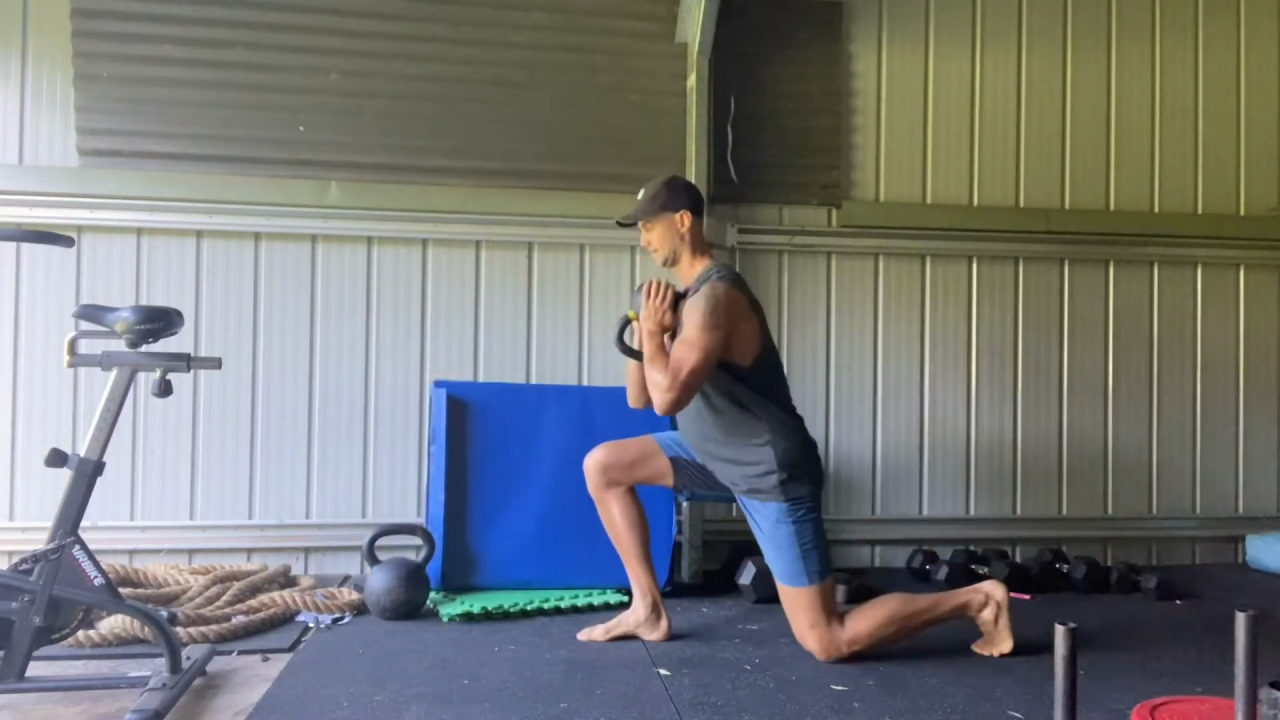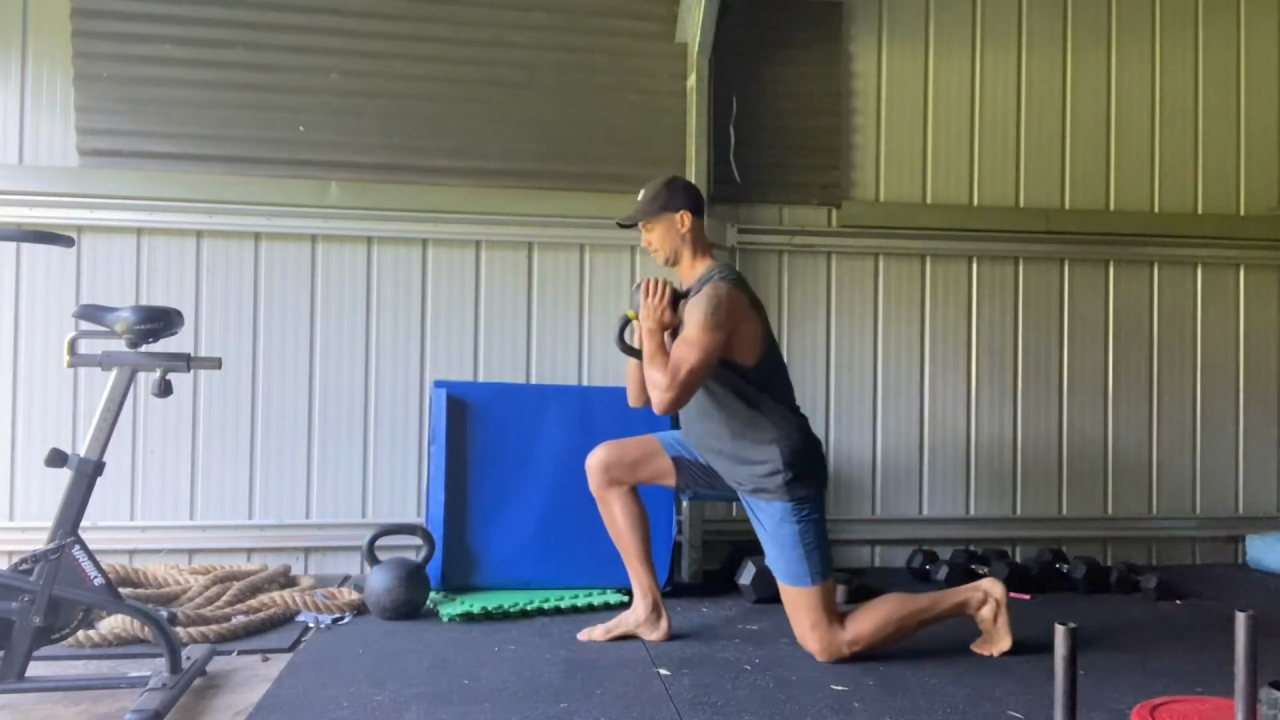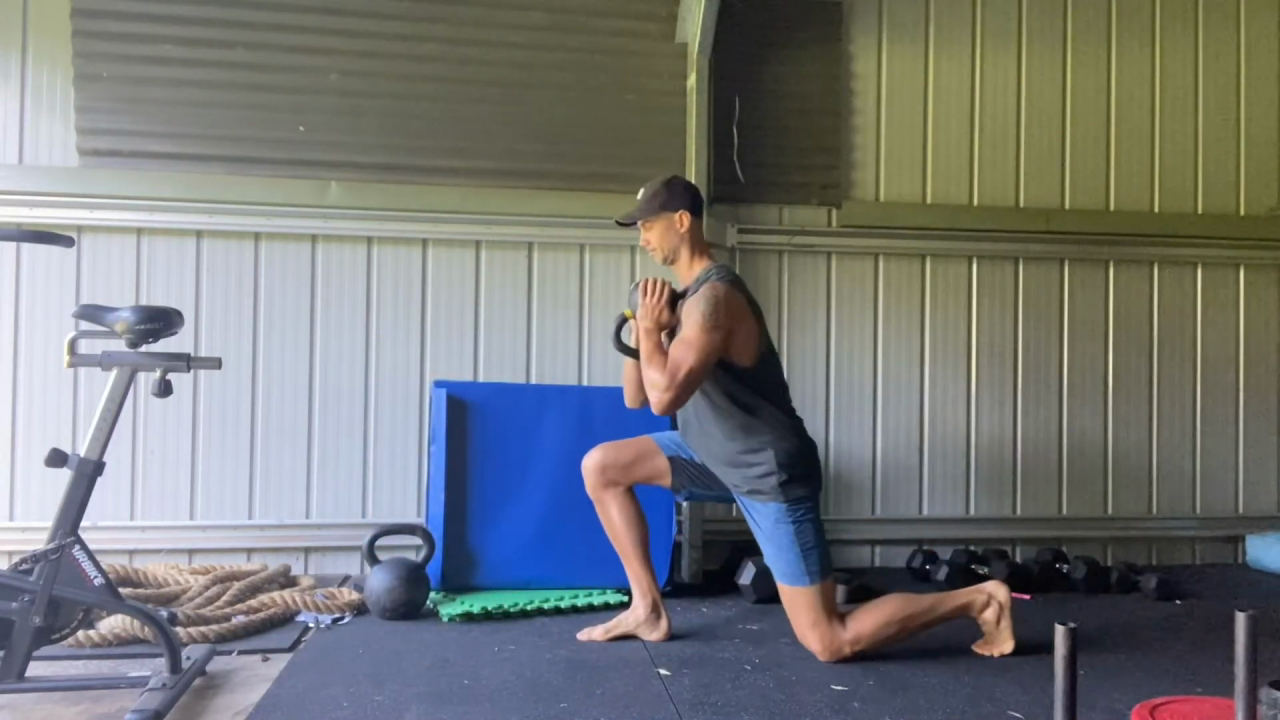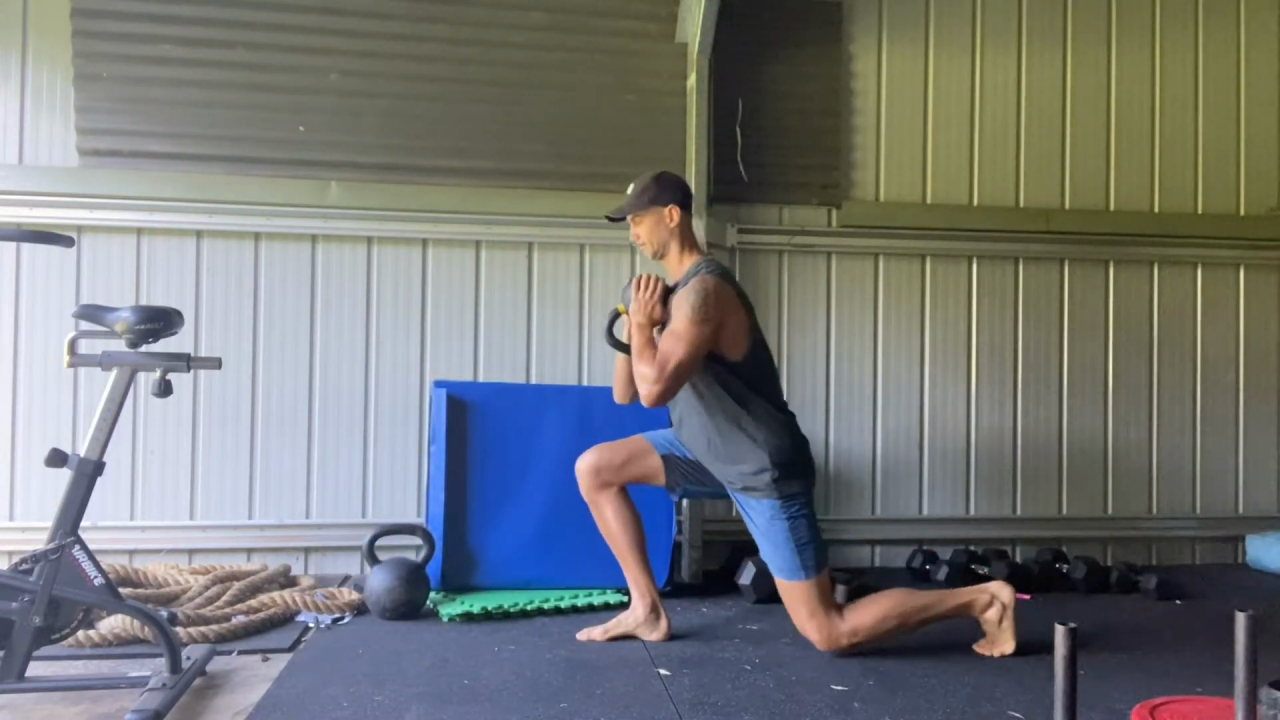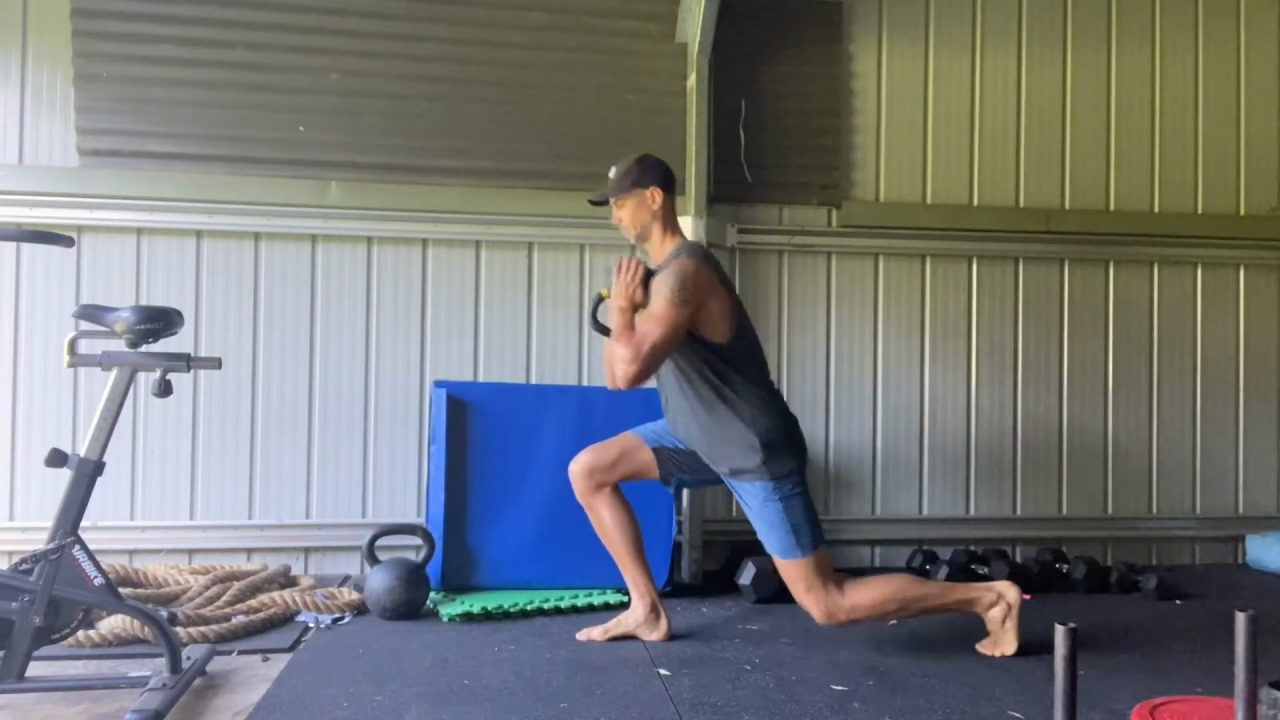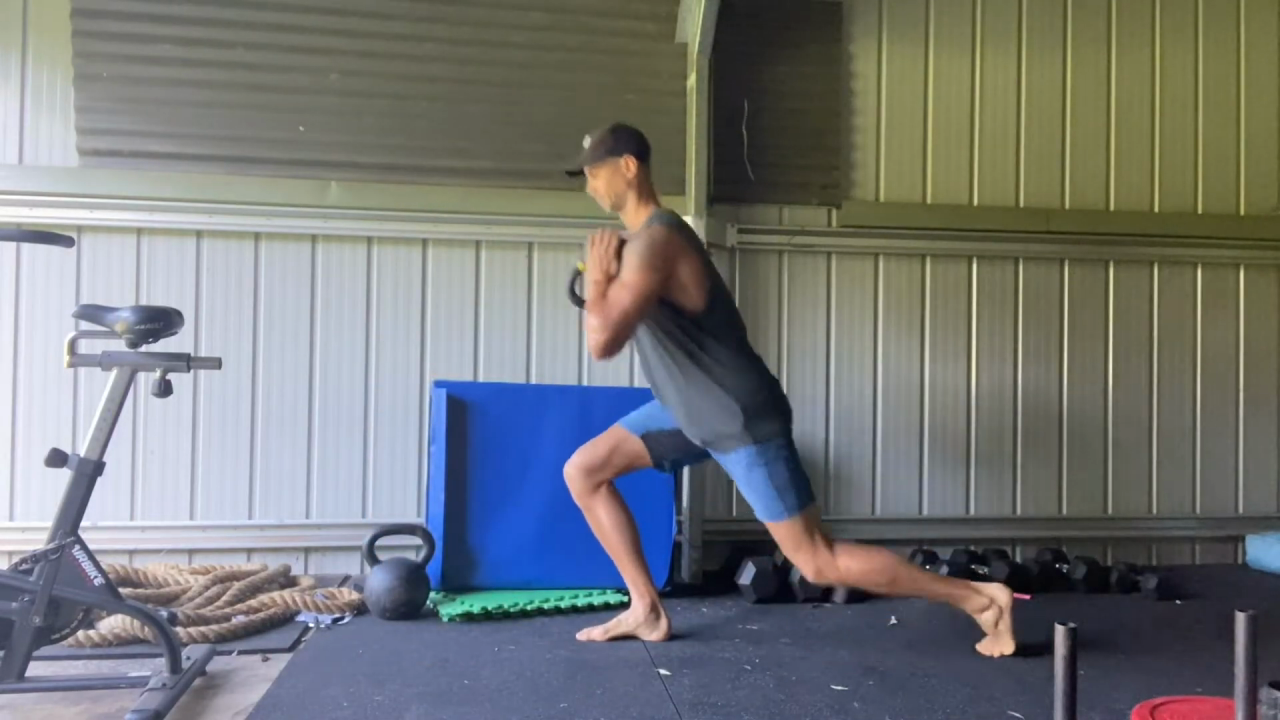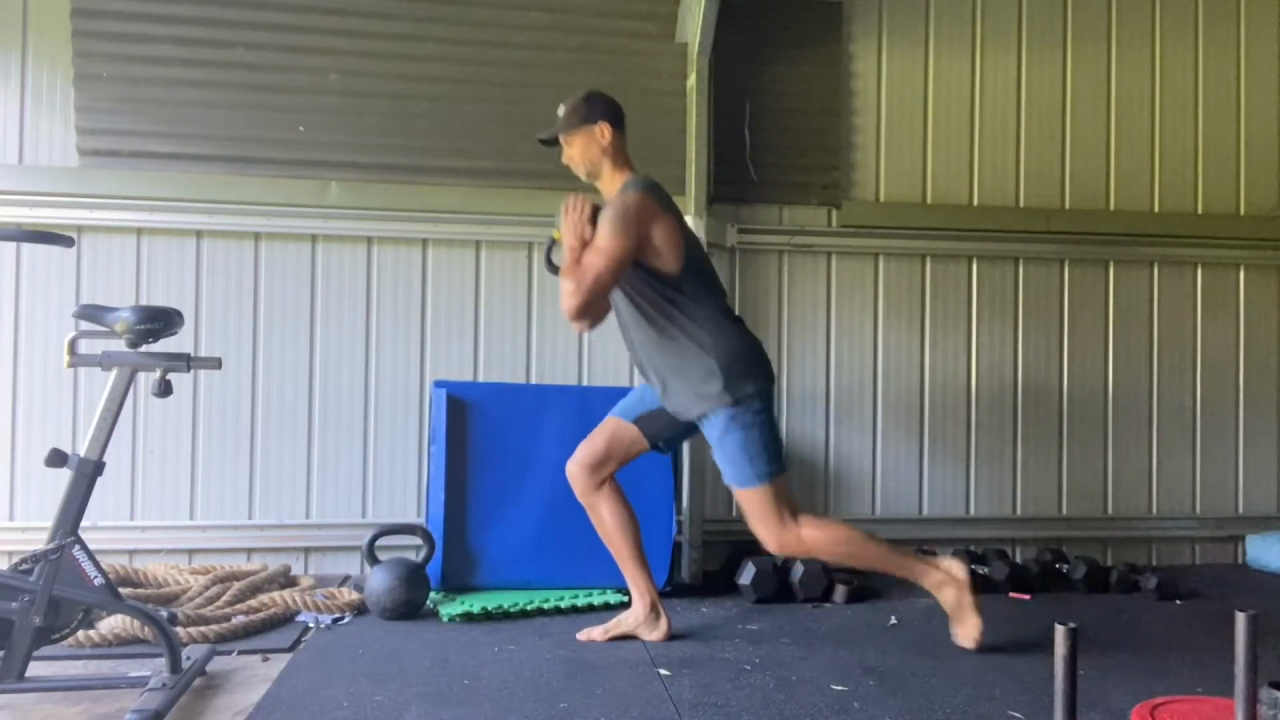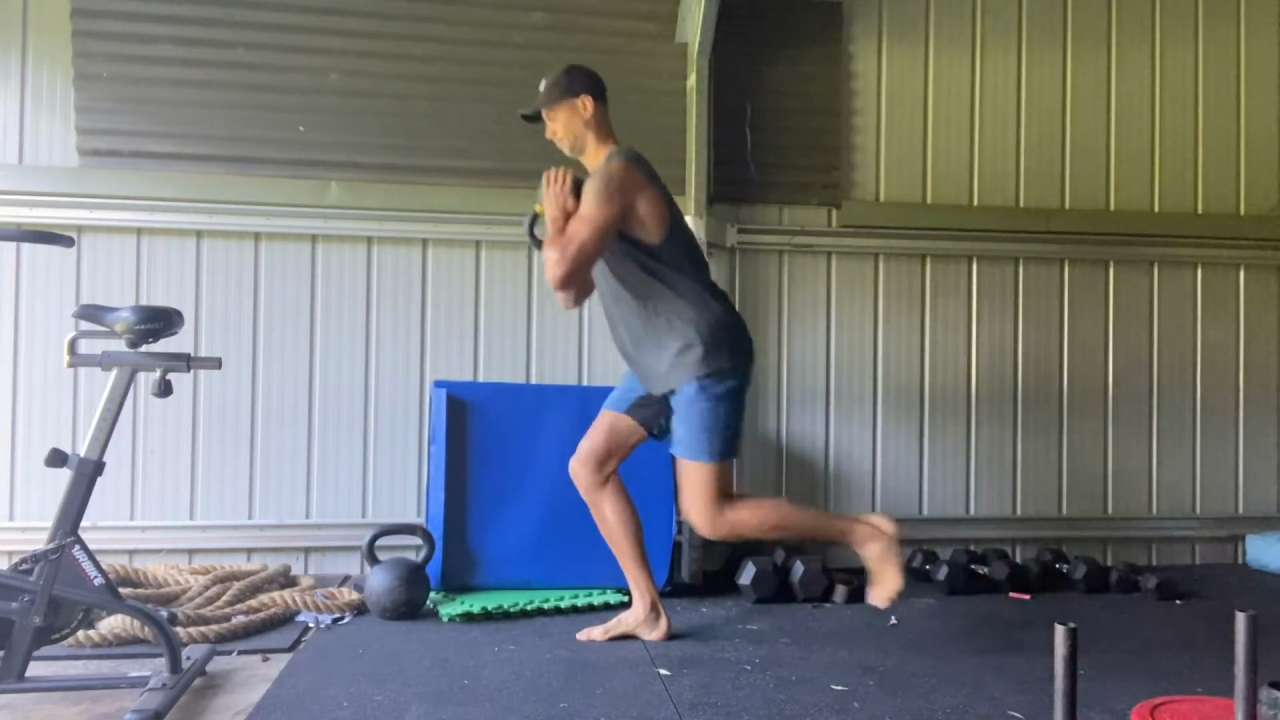
dt=0.1s
person 1, frame 1
left shoulder: (715, 295)
right shoulder: (691, 297)
left elbow: (667, 398)
right elbow: (640, 399)
left wrist: (652, 332)
right wrist: (645, 337)
left hip: (772, 474)
right hip: (729, 459)
left knee: (828, 643)
right knee: (601, 467)
left ankle: (978, 599)
right ankle: (647, 610)
person 1, frame 2
left shoulder: (716, 296)
right shoulder: (691, 296)
left elbow: (666, 397)
right elbow: (639, 398)
left wrist: (652, 331)
right wrist: (647, 334)
left hip: (775, 473)
right hip: (731, 457)
left knee: (828, 643)
right knee: (604, 465)
left ankle: (978, 597)
right ankle: (647, 610)
person 1, frame 3
left shoulder: (714, 297)
right shoulder: (689, 298)
left elbow: (665, 397)
right elbow: (637, 398)
left wrist: (649, 331)
right wrist: (642, 335)
left hip: (771, 475)
right hip: (727, 458)
left knee: (829, 642)
right knee: (600, 467)
left ankle: (981, 599)
right ankle: (647, 610)
person 1, frame 4
left shoulder: (703, 291)
right shoulder: (679, 290)
left elbow: (655, 390)
right elbow: (627, 393)
left wrist: (642, 325)
right wrist: (638, 332)
left hip: (764, 470)
right hip: (718, 452)
left knee: (830, 634)
right knee: (593, 469)
left ankle: (987, 600)
right ankle: (647, 610)
person 1, frame 5
left shoulder: (683, 273)
right shoulder: (664, 274)
left elbow: (633, 369)
right elbow: (616, 379)
left wrist: (624, 308)
right wrist: (621, 312)
left hip: (755, 451)
right hip: (709, 439)
left knee: (827, 603)
right knee: (587, 471)
left ankle: (990, 598)
right ankle: (646, 609)
person 1, frame 6
left shoulder: (653, 241)
right shoulder: (643, 241)
left elbow: (601, 340)
right elbow: (608, 344)
left wrist: (598, 279)
right wrist: (601, 287)
left hip: (742, 416)
right hip: (693, 409)
left knee: (818, 561)
right knee: (583, 471)
left ankle: (979, 600)
right ankle: (647, 609)
person 1, frame 7
left shoulder: (630, 204)
right shoulder: (622, 210)
left elbow: (574, 305)
right elbow: (587, 316)
left wrist: (573, 247)
right wrist: (577, 251)
left hip: (724, 379)
right hip: (679, 382)
left knee: (781, 533)
right knee: (585, 468)
left ankle: (939, 575)
right ankle: (646, 608)
person 1, frame 8
left shoulder: (614, 182)
right shoulder: (602, 184)
left elbow: (559, 273)
right elbow: (572, 294)
left wrist: (555, 218)
right wrist: (563, 225)
left hip: (703, 355)
right hip: (662, 361)
left knee: (711, 516)
right knee: (588, 466)
left ankle: (866, 535)
right ankle: (647, 608)
